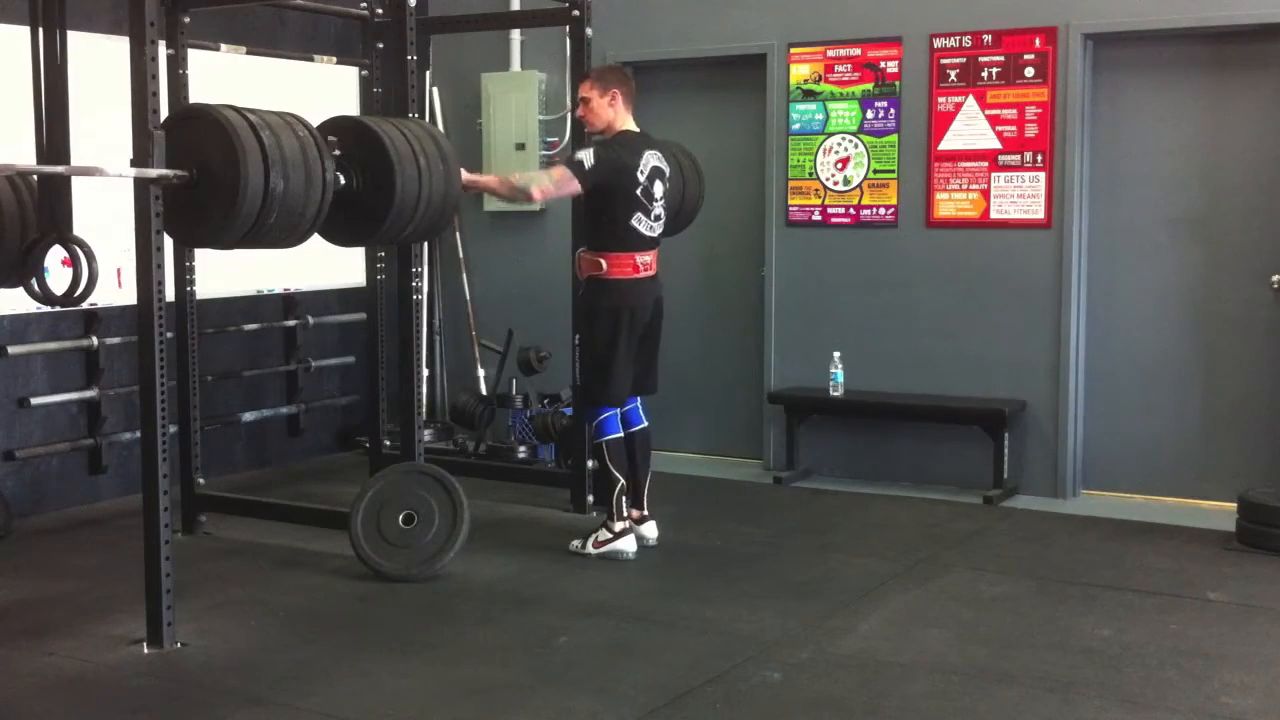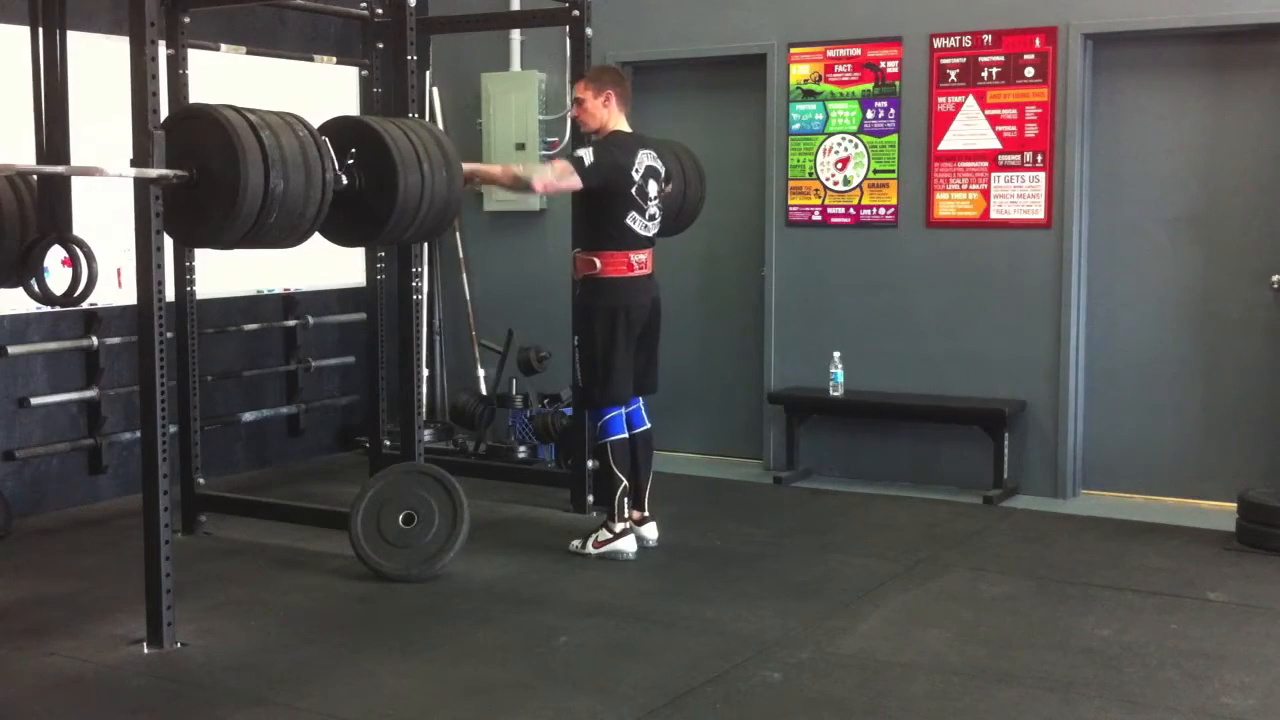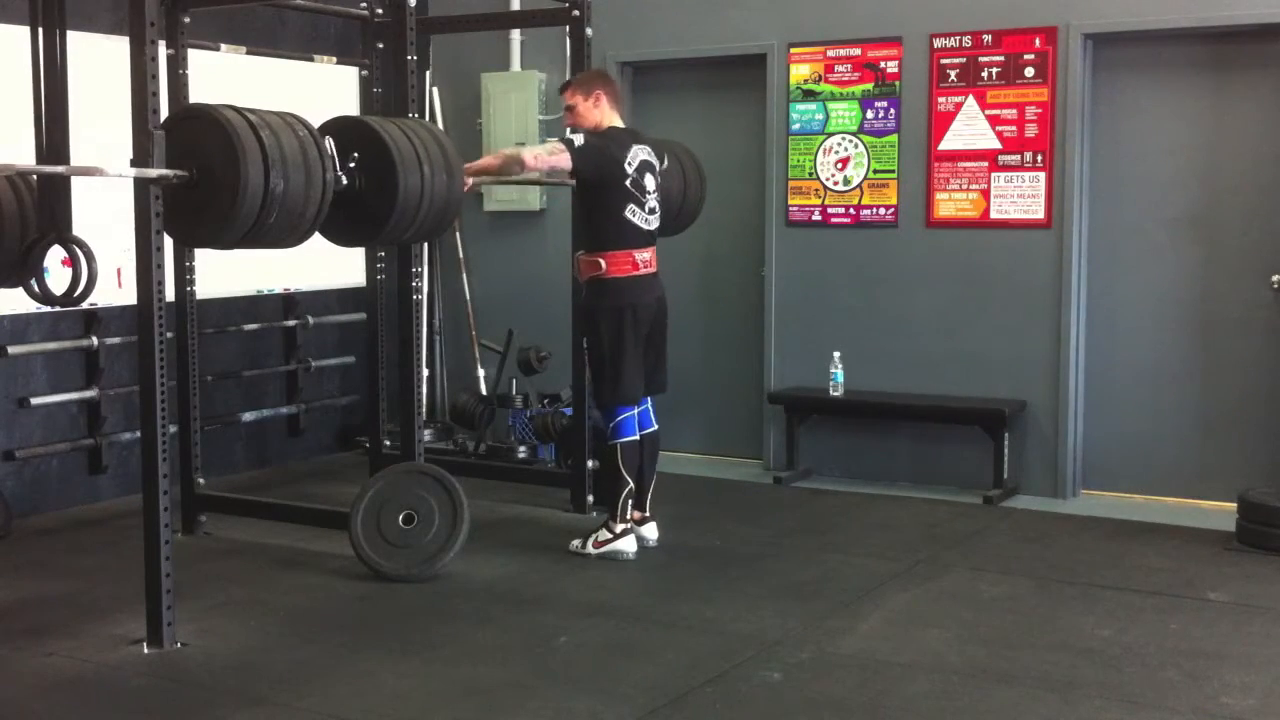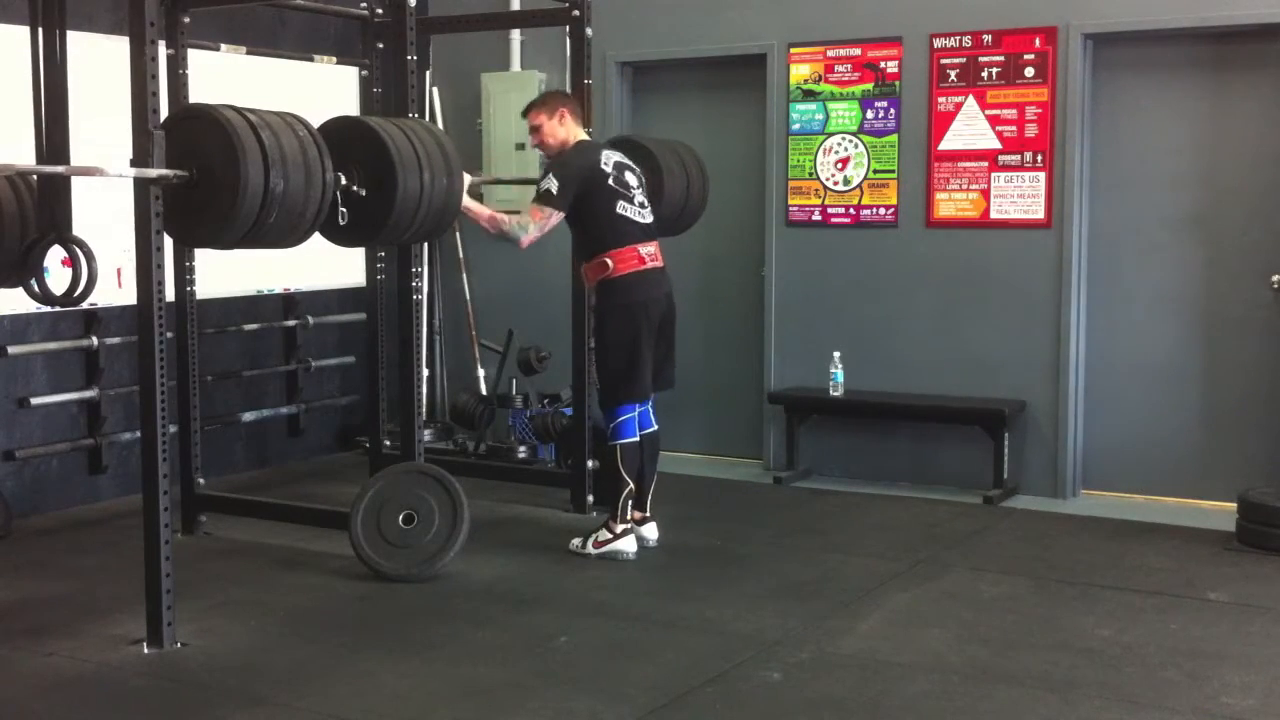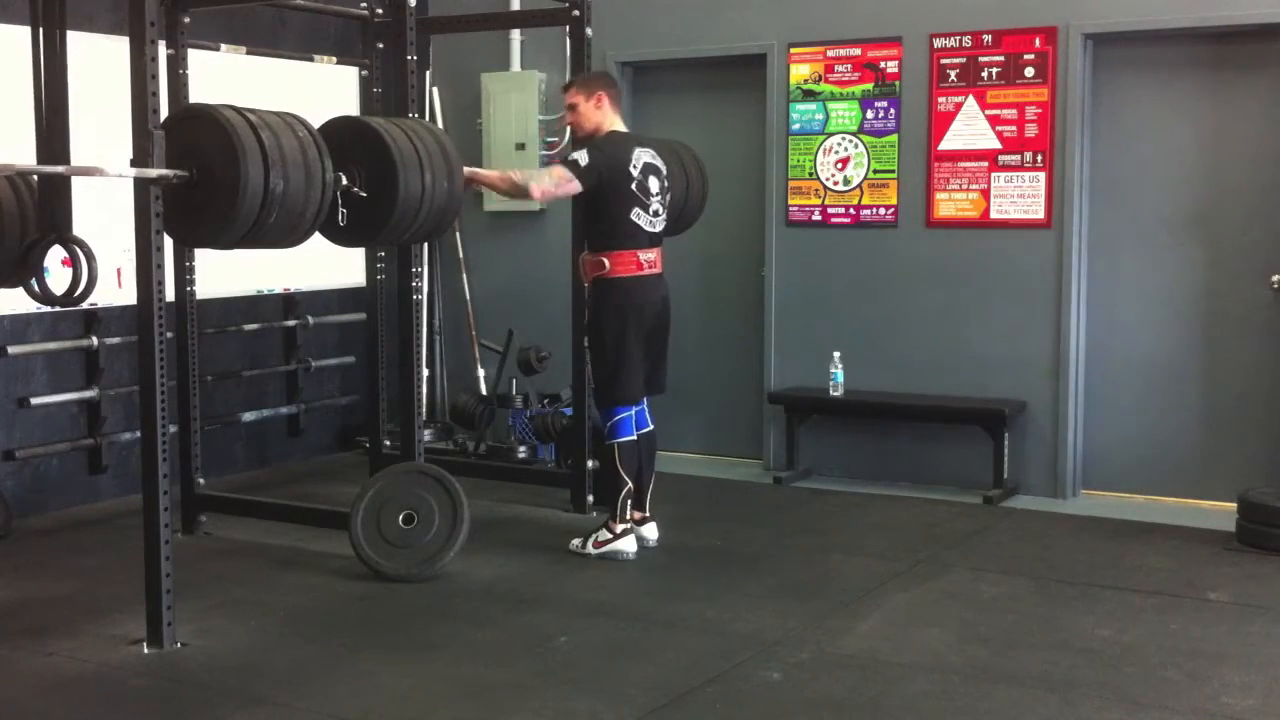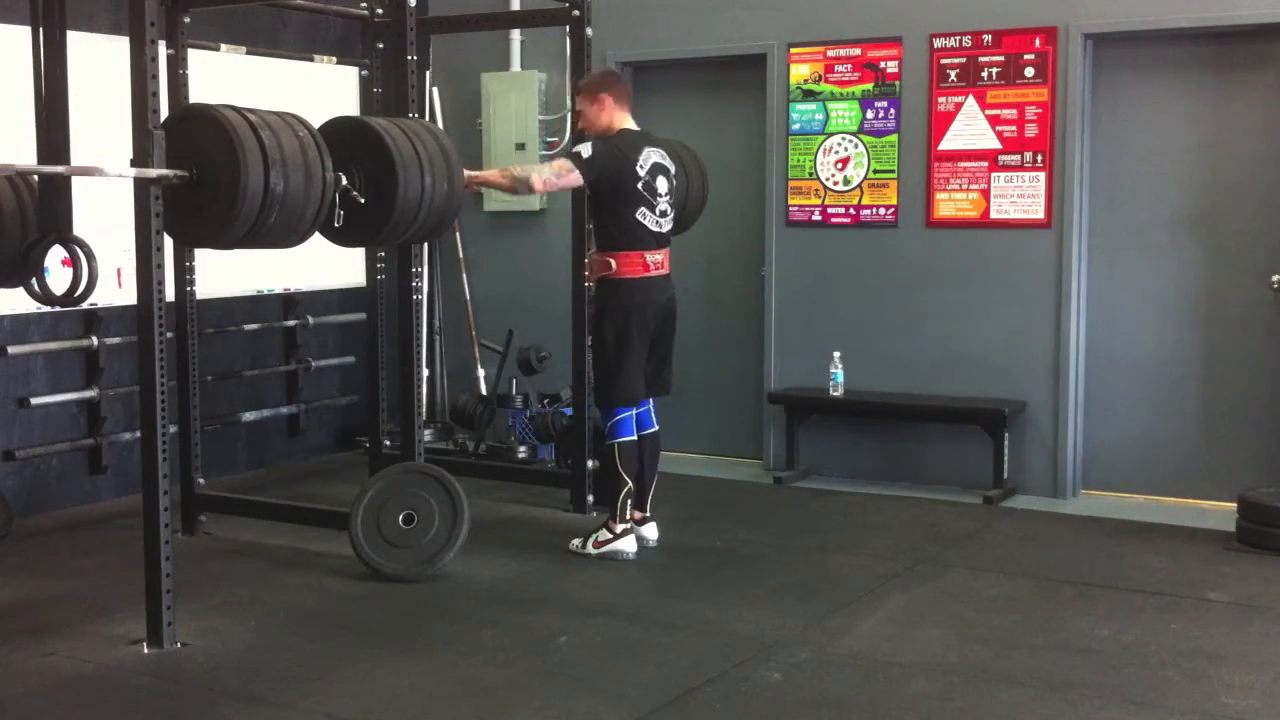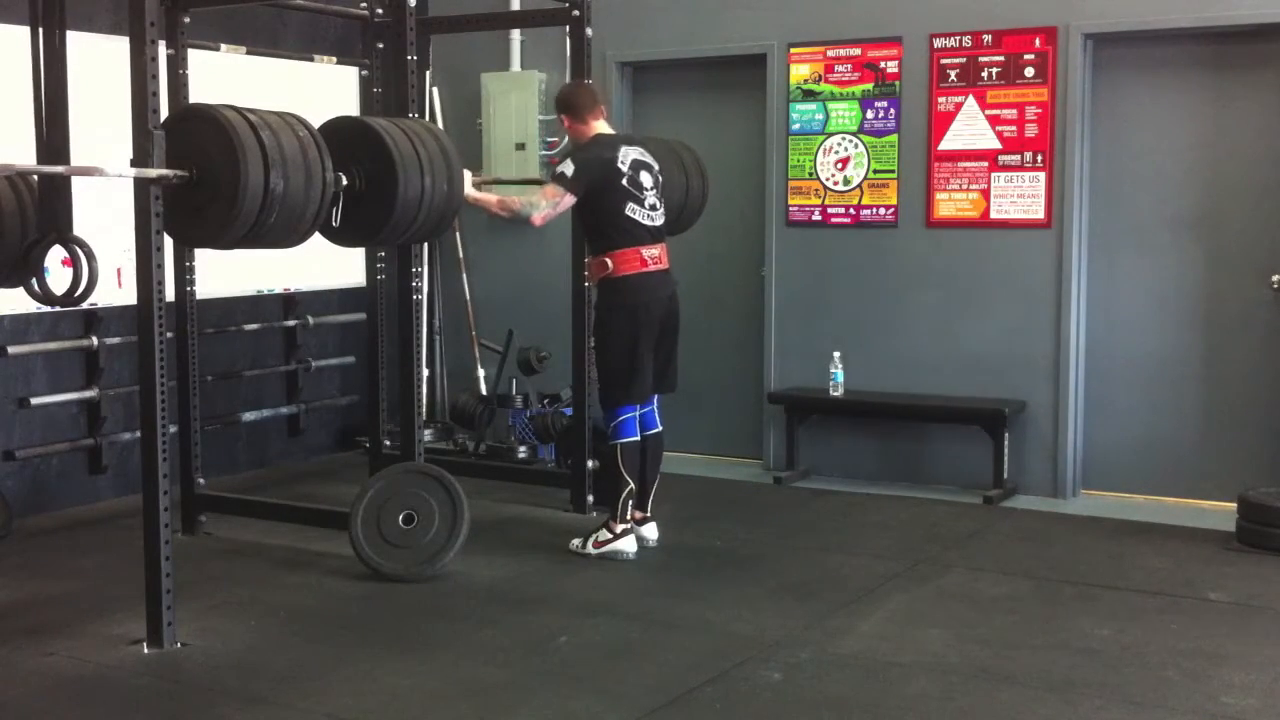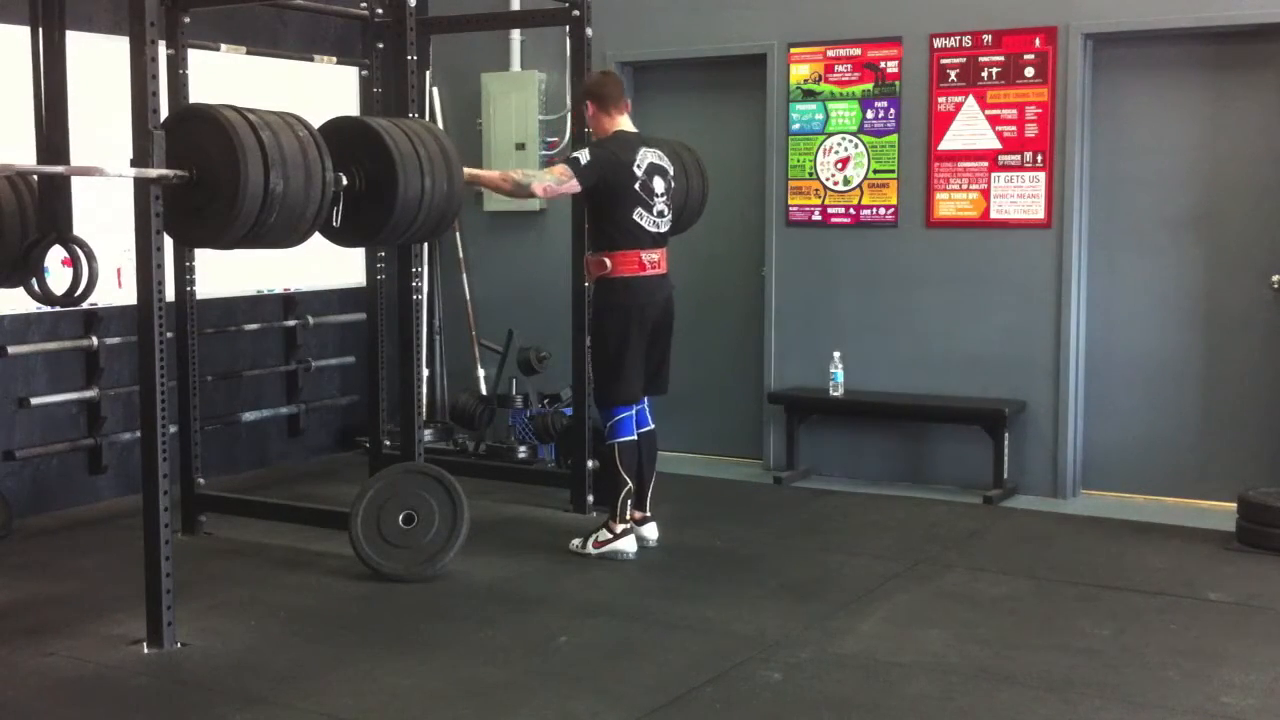
dt=0.3s
person 1, frame 1
left shoulder: (610, 154)
right shoulder: (651, 151)
left elbow: (537, 187)
left wrist: (471, 181)
left hip: (613, 292)
right hip: (645, 288)
left knee: (601, 406)
right knee: (629, 401)
left ankle: (618, 527)
right ankle: (640, 515)
person 1, frame 2
left shoulder: (607, 153)
right shoulder: (646, 151)
left elbow: (538, 180)
left wrist: (469, 170)
left hip: (609, 292)
right hip: (641, 288)
left knee: (606, 407)
right knee: (631, 403)
left ankle: (619, 527)
right ankle: (640, 516)
person 1, frame 3
left shoulder: (597, 146)
right shoulder: (644, 148)
left elbow: (527, 158)
right elbow: (661, 174)
left wrist: (466, 170)
left hip: (614, 292)
right hip: (647, 288)
left knee: (619, 406)
right knee: (639, 402)
left ankle: (619, 529)
right ankle: (641, 517)
person 1, frame 4
left shoulder: (570, 165)
right shoulder: (613, 157)
left elbow: (524, 233)
left wrist: (465, 201)
left hip: (624, 293)
right hip: (654, 286)
left knee: (621, 407)
right knee: (640, 403)
left ankle: (620, 529)
right ankle: (641, 516)
person 1, frame 5
left shoulder: (602, 153)
right shoulder: (646, 153)
left elbow: (535, 188)
left wrist: (471, 174)
left hip: (619, 293)
right hip: (651, 289)
left knee: (618, 408)
right knee: (637, 404)
left ankle: (619, 529)
right ankle: (641, 517)
person 1, frame 6
left shoulder: (608, 151)
right shoulder: (656, 152)
left elbow: (537, 178)
left wrist: (471, 176)
left hip: (625, 292)
right hip: (659, 289)
left knee: (619, 408)
right knee: (642, 404)
left ankle: (619, 529)
right ankle: (642, 517)
person 1, frame 7
left shoulder: (588, 159)
right shoulder: (638, 151)
left elbow: (535, 212)
left wrist: (471, 192)
left hip: (626, 291)
right hip: (661, 285)
left knee: (622, 407)
right knee: (646, 403)
left ankle: (619, 529)
right ankle: (642, 516)
person 1, frame 8
left shoulder: (604, 154)
right shoulder: (657, 154)
left elbow: (538, 185)
left wrist: (469, 174)
left hip: (622, 291)
right hip: (657, 288)
left knee: (617, 408)
right knee: (638, 404)
left ankle: (619, 529)
right ankle: (642, 517)
